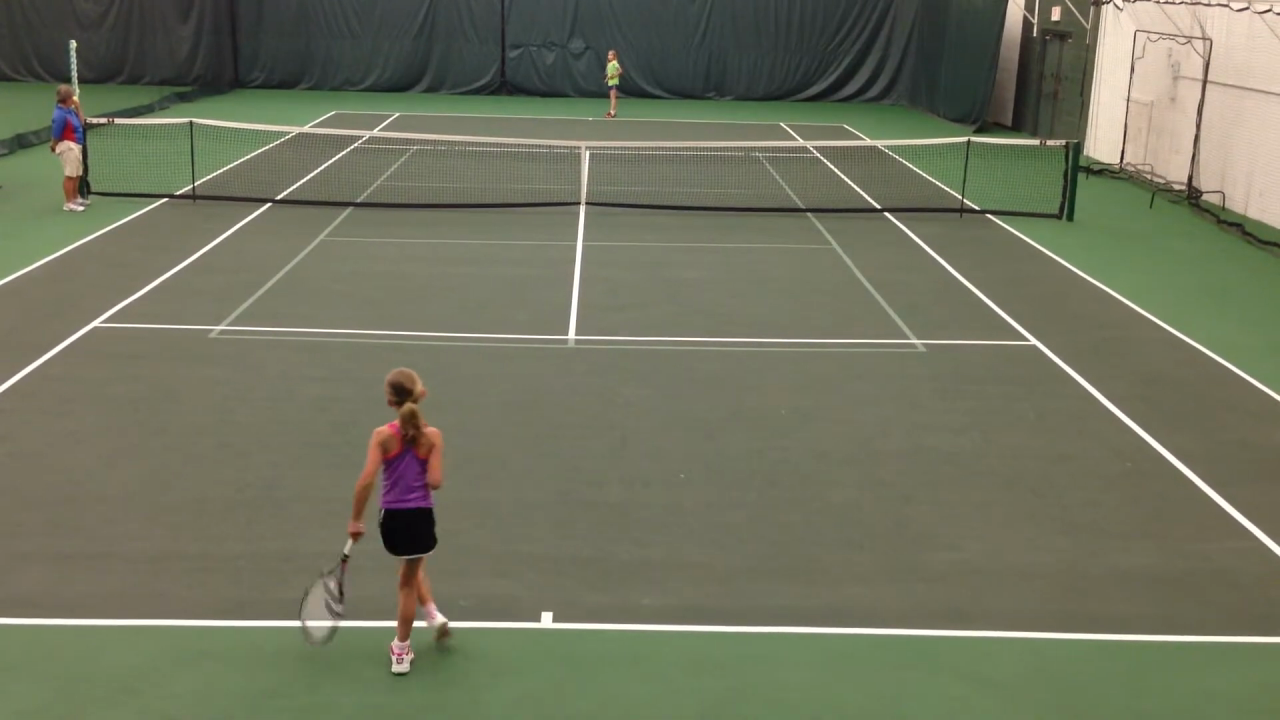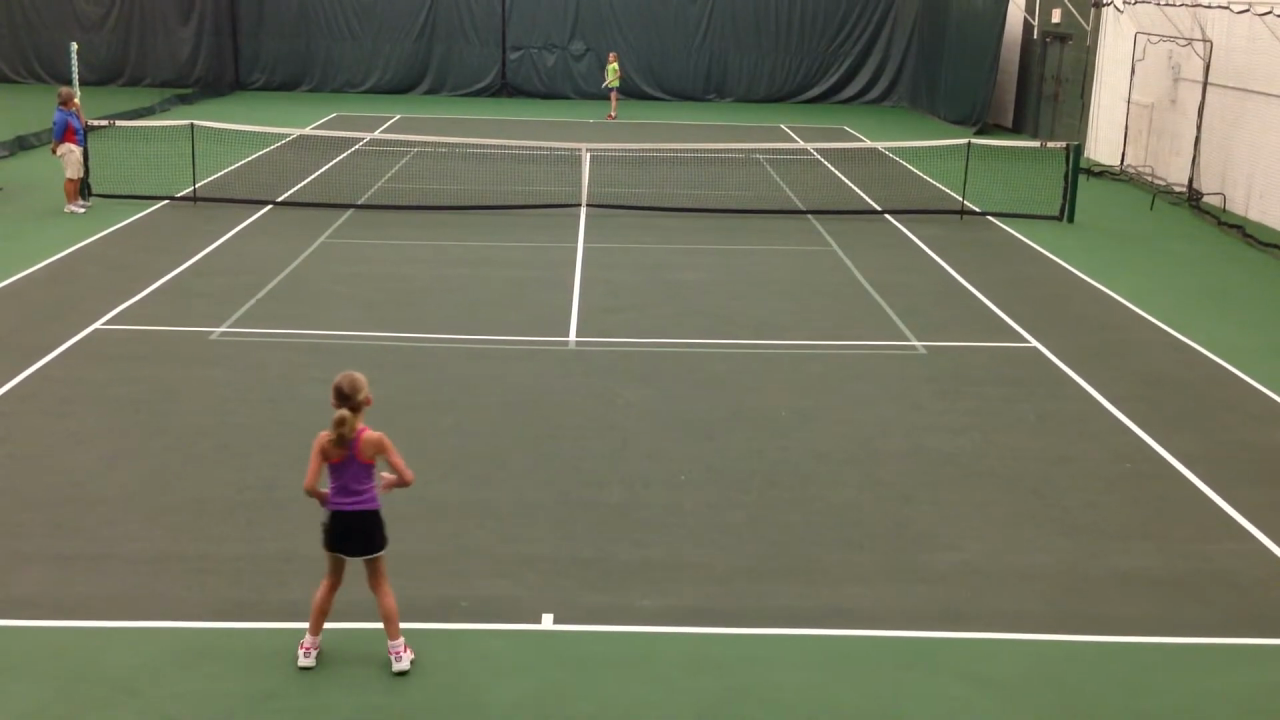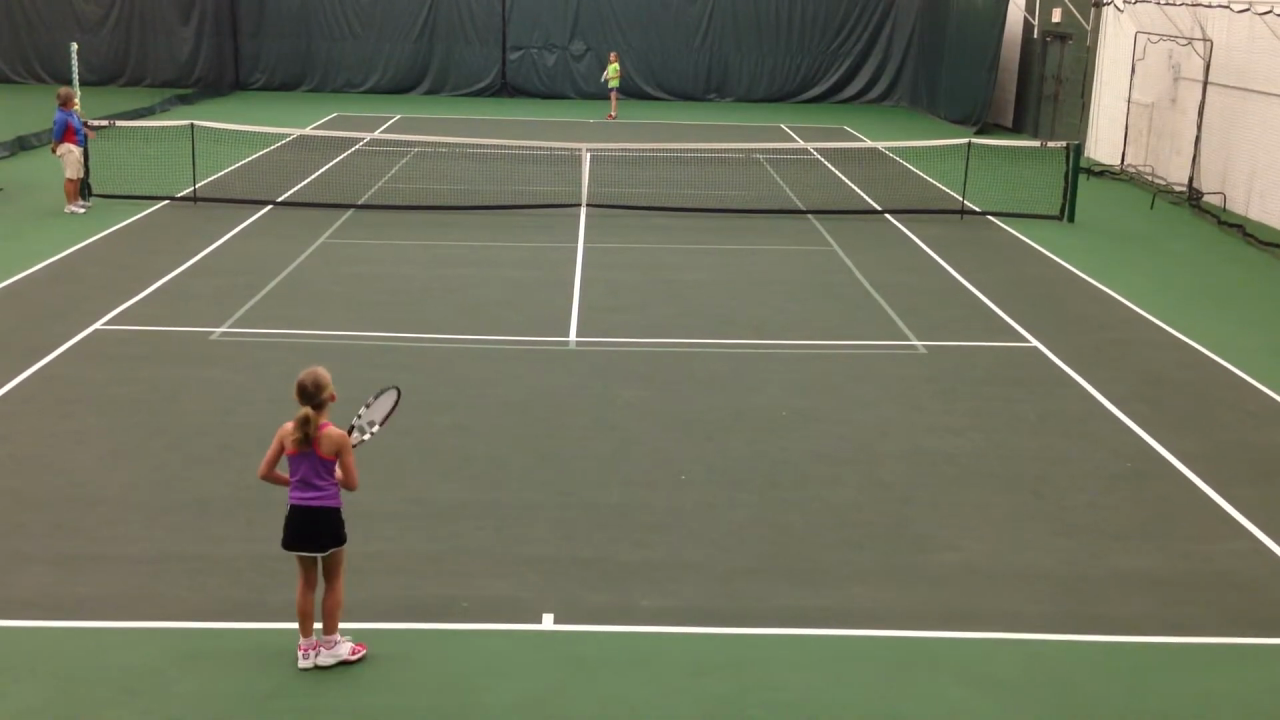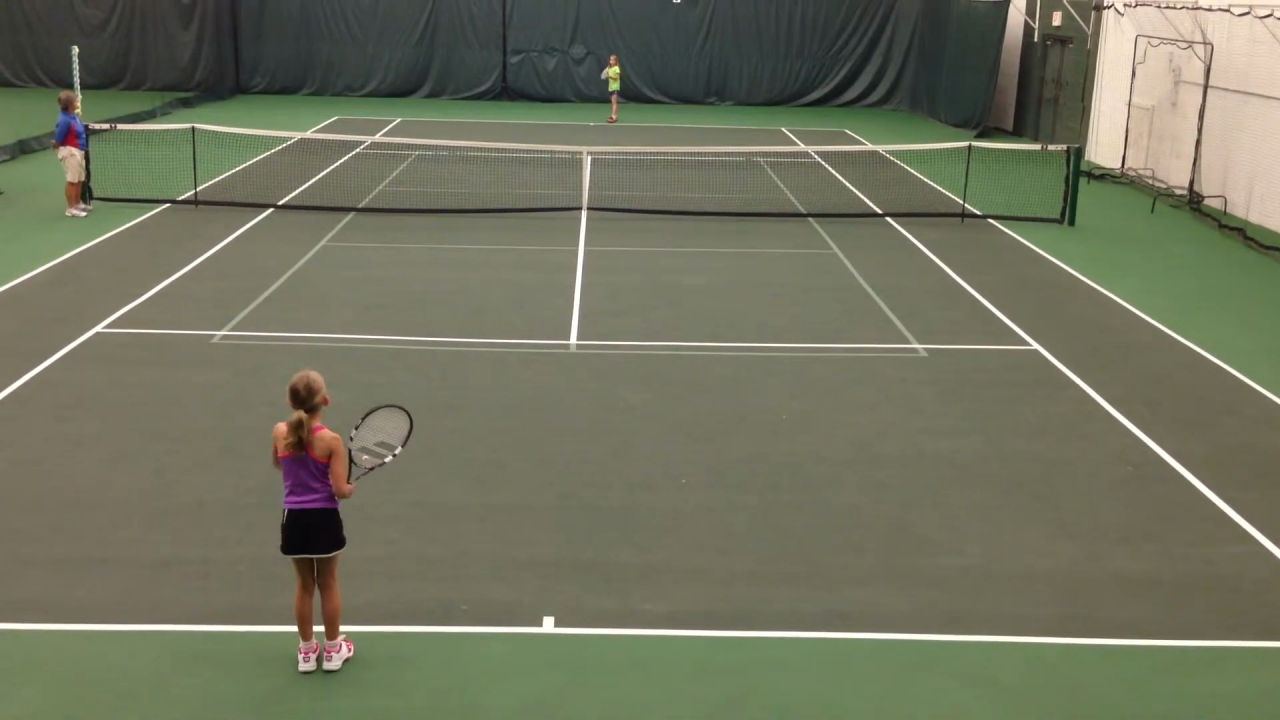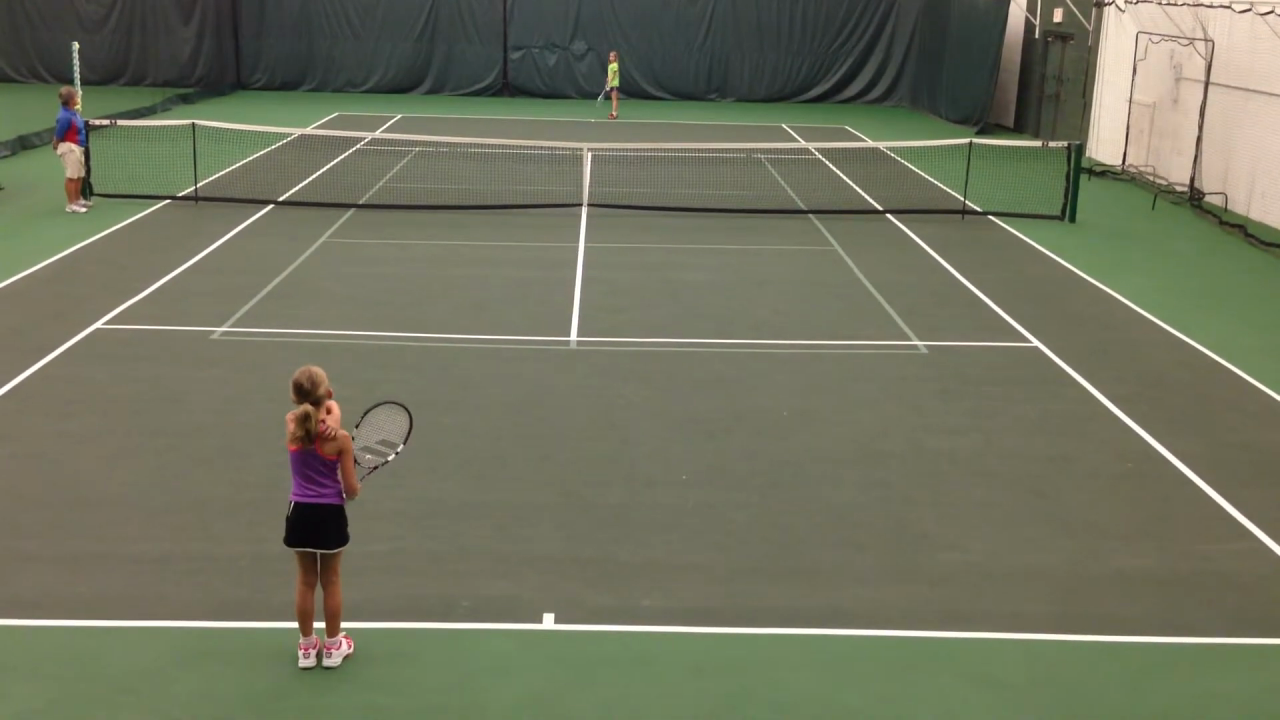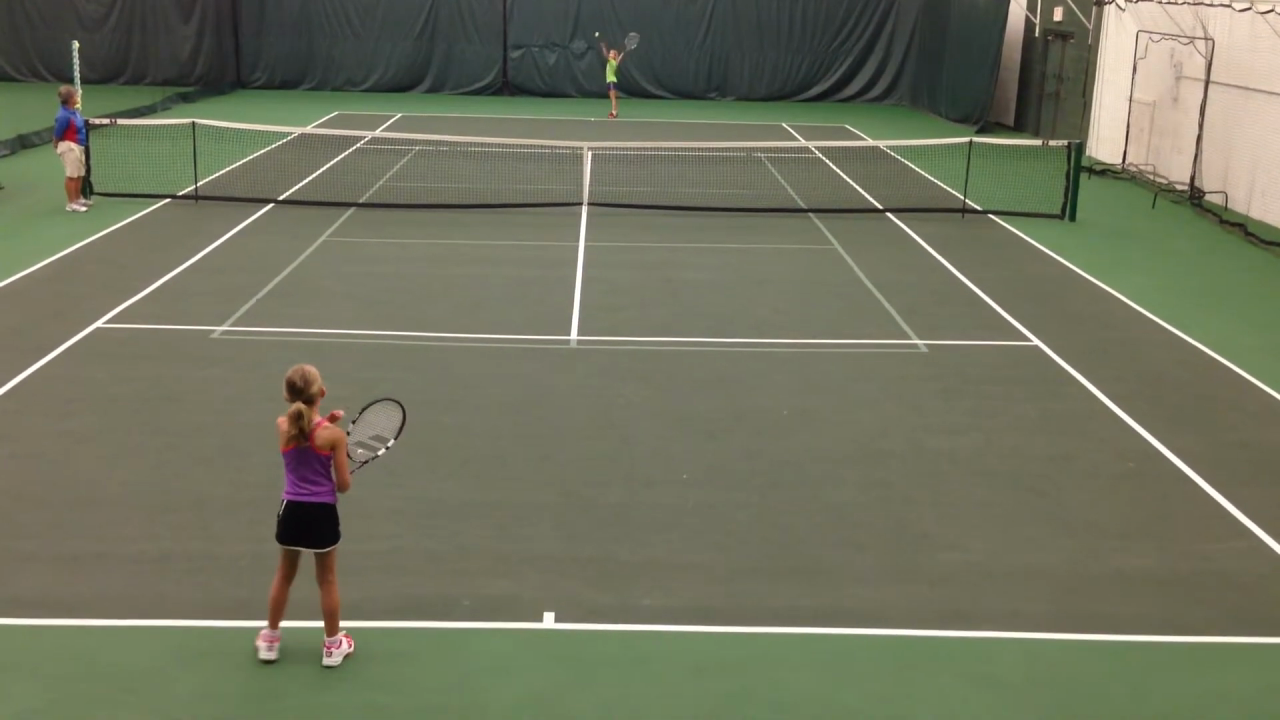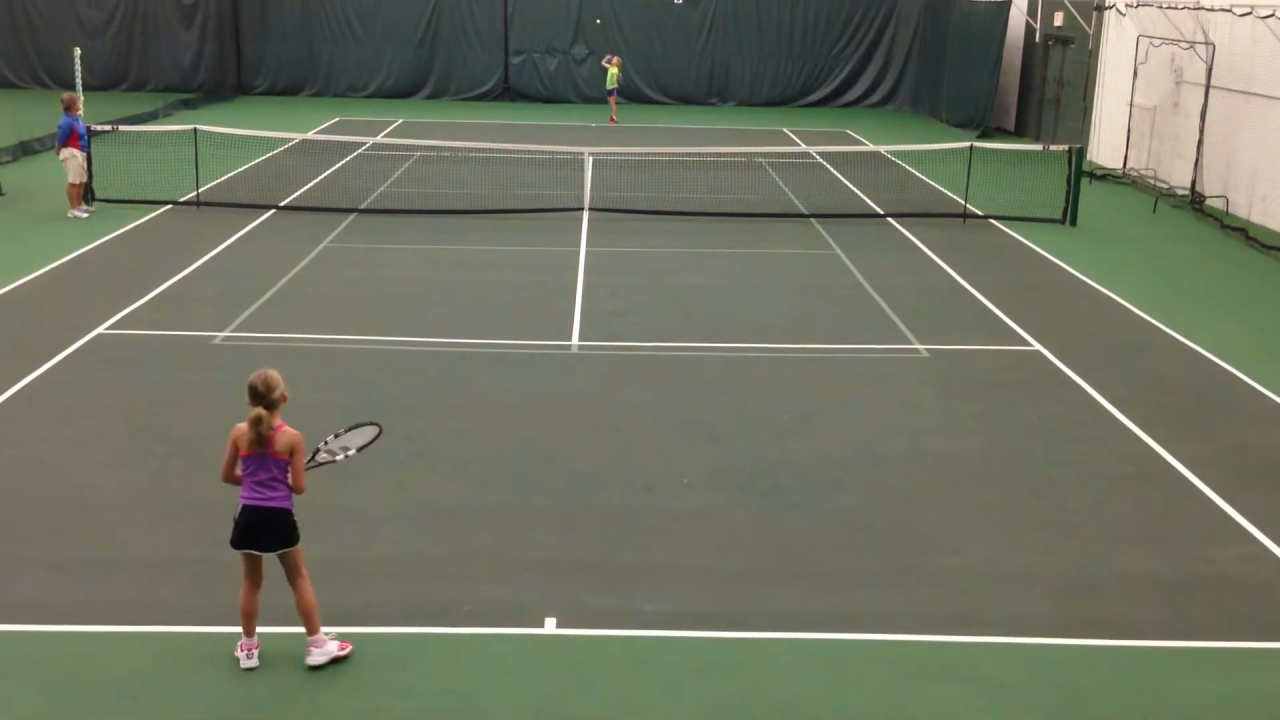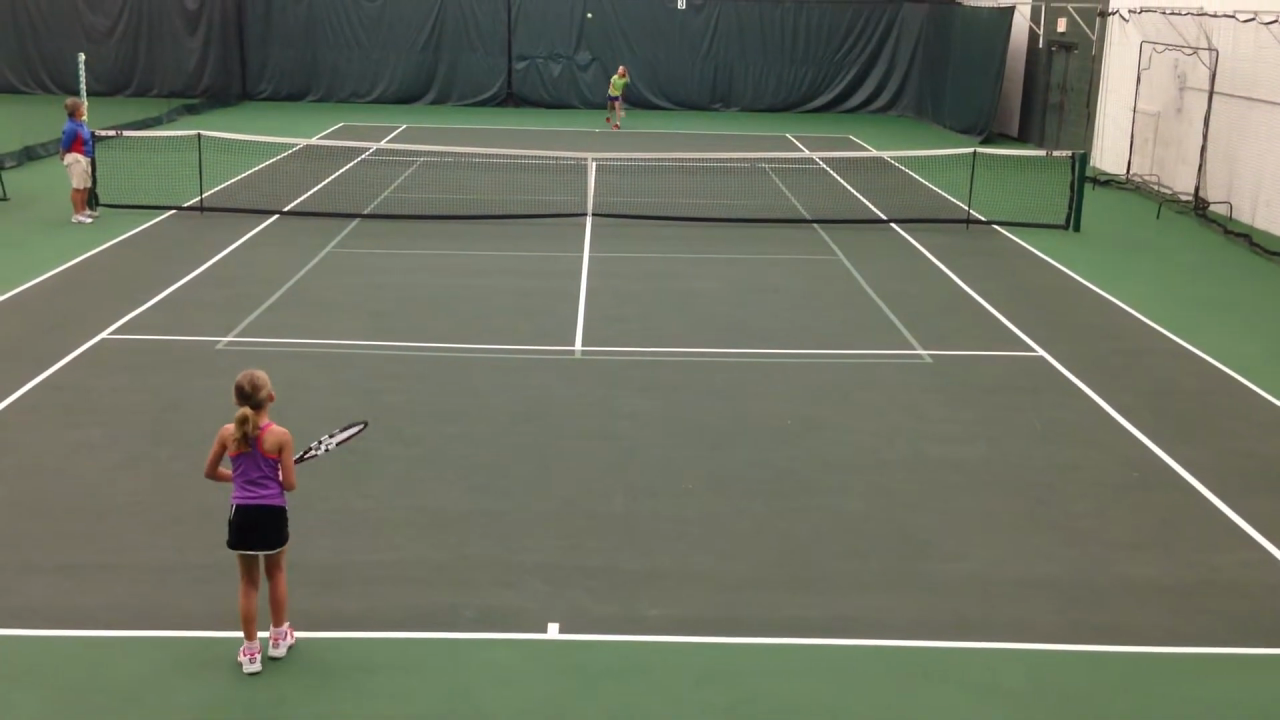
dt=0.4s
person 1, frame 1
left shoulder: (382, 435)
right shoulder: (432, 435)
left elbow: (366, 481)
right elbow: (435, 482)
left wrist: (355, 520)
left hip: (392, 514)
right hip: (420, 515)
left knee: (409, 572)
right knee: (408, 581)
left ankle: (431, 614)
right ankle: (401, 651)
person 1, frame 2
left shoulder: (324, 440)
right shoulder: (376, 439)
left elbow: (309, 487)
right elbow: (406, 478)
left wrist: (324, 497)
right wrist: (388, 482)
left hip: (338, 519)
right hip: (368, 519)
left knee: (331, 580)
right knee: (379, 584)
left ankle: (310, 646)
right ankle: (397, 650)
person 1, frame 3
left shoulder: (287, 432)
right shoulder: (338, 437)
left elbow: (264, 473)
right elbow: (351, 484)
left hip: (298, 515)
right hip: (327, 516)
left knee: (306, 581)
right knee: (333, 580)
left ankle: (306, 648)
right ankle: (329, 646)
person 1, frame 4
left shoulder: (280, 432)
right shoulder: (331, 440)
right elbow: (340, 491)
right wrist: (351, 487)
left hip: (294, 520)
right hip: (324, 519)
left knee: (303, 585)
right knee: (328, 585)
left ankle: (306, 651)
right ankle: (333, 650)
person 1, frame 5
left shoulder: (291, 424)
right shoulder: (340, 439)
left elbow: (329, 405)
right elbow: (350, 489)
left wrist: (330, 418)
right wrist: (355, 489)
left hip: (300, 513)
right hip: (330, 515)
left knee: (306, 581)
right knee: (330, 581)
left ankle: (306, 647)
right ankle: (332, 646)
person 1, frame 6
left shoulder: (282, 426)
right shoulder: (333, 434)
right elbow: (344, 484)
left wrist: (327, 420)
left hip: (292, 511)
right hip: (322, 512)
left knee: (284, 576)
right knee: (327, 580)
left ankle: (270, 639)
right ankle: (333, 645)
person 1, frame 7
left shoulder: (239, 433)
right shoulder: (293, 438)
left elbow: (227, 476)
right elbow: (299, 487)
left hip: (248, 516)
right hip: (279, 517)
left knee: (251, 583)
right knee: (299, 579)
left ankle: (248, 648)
right ankle: (317, 645)
person 1, frame 8
left shoulder: (227, 433)
right shoulder: (281, 436)
left elbow: (210, 472)
right elbow: (289, 484)
left hip: (242, 514)
right hip: (272, 514)
left knee: (248, 582)
right knee: (276, 574)
left ankle: (251, 651)
right ankle: (279, 637)
